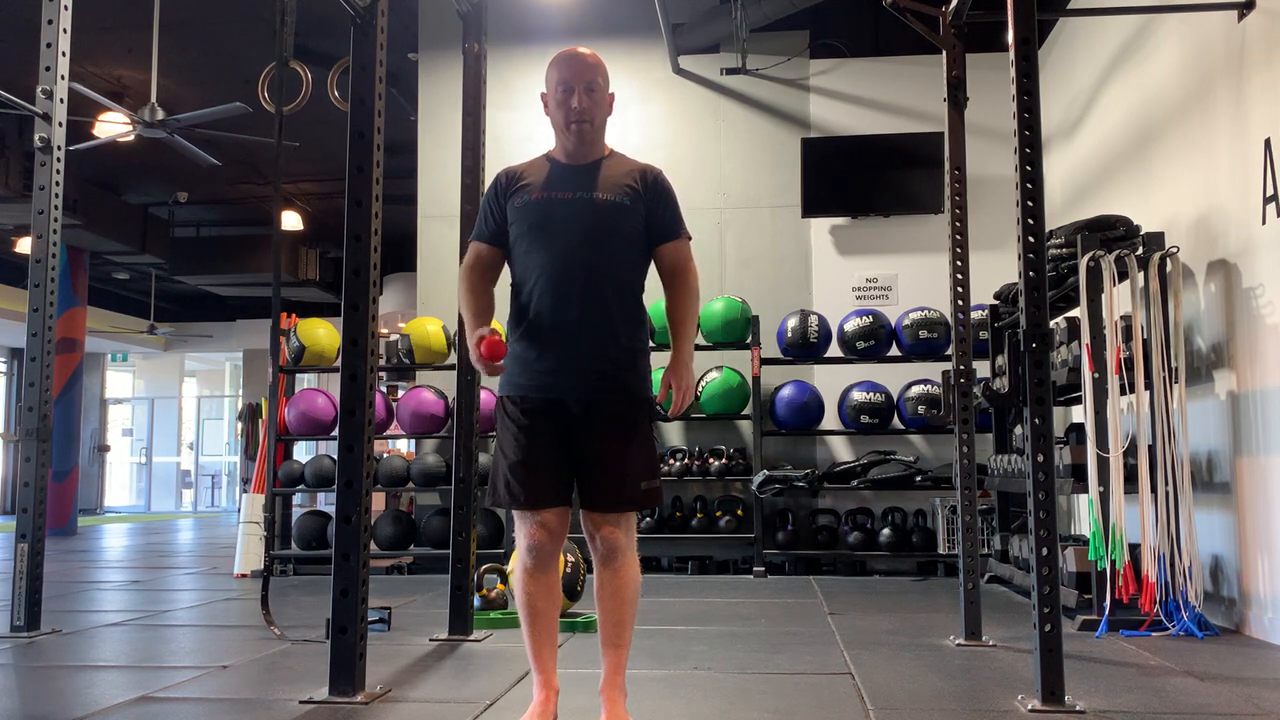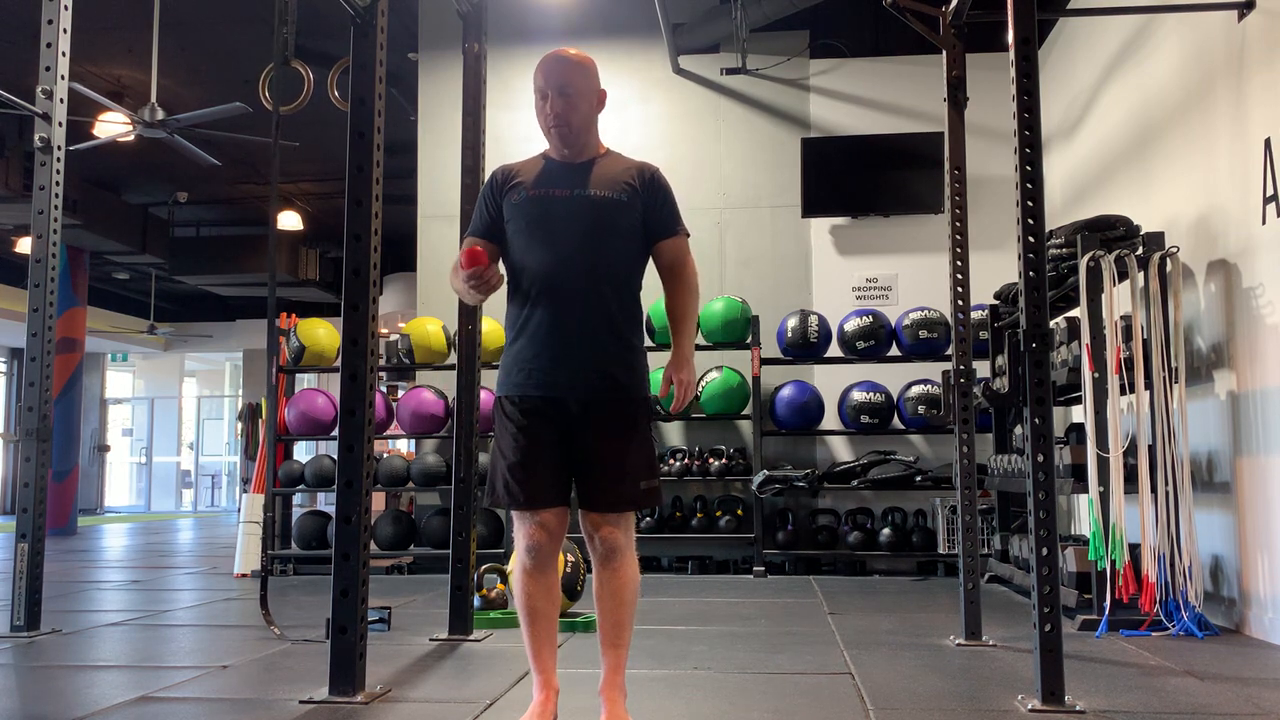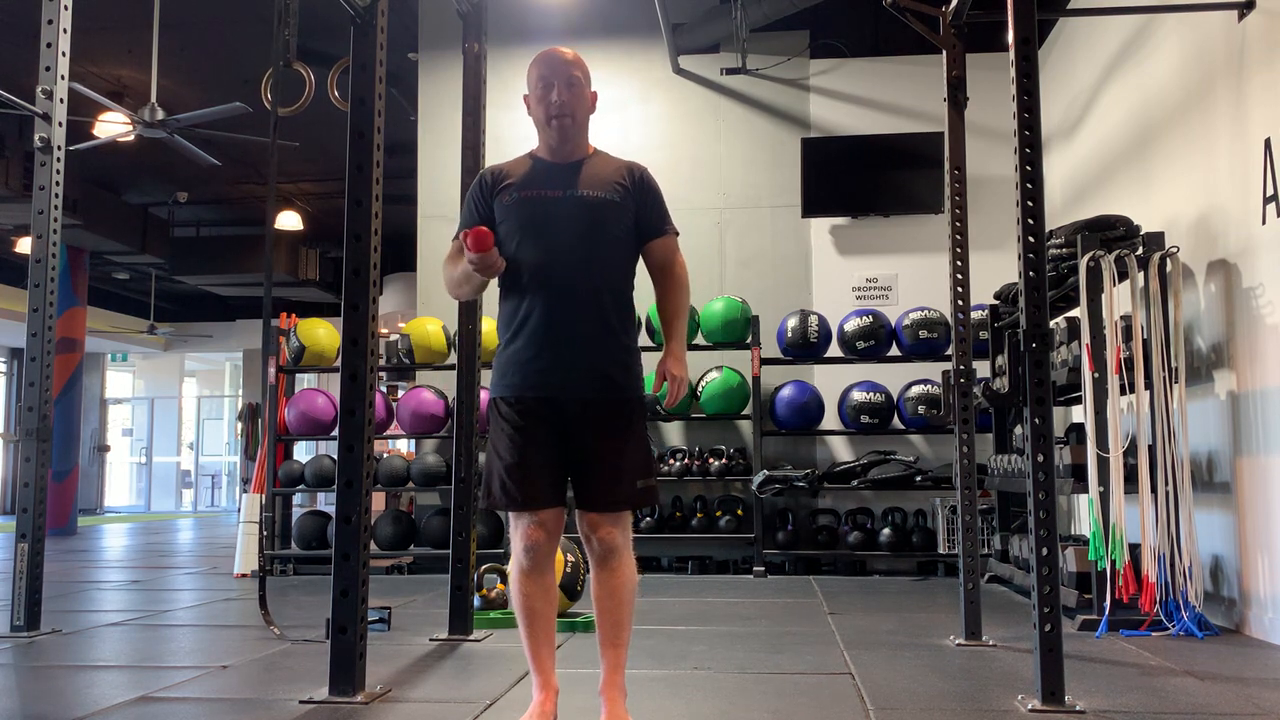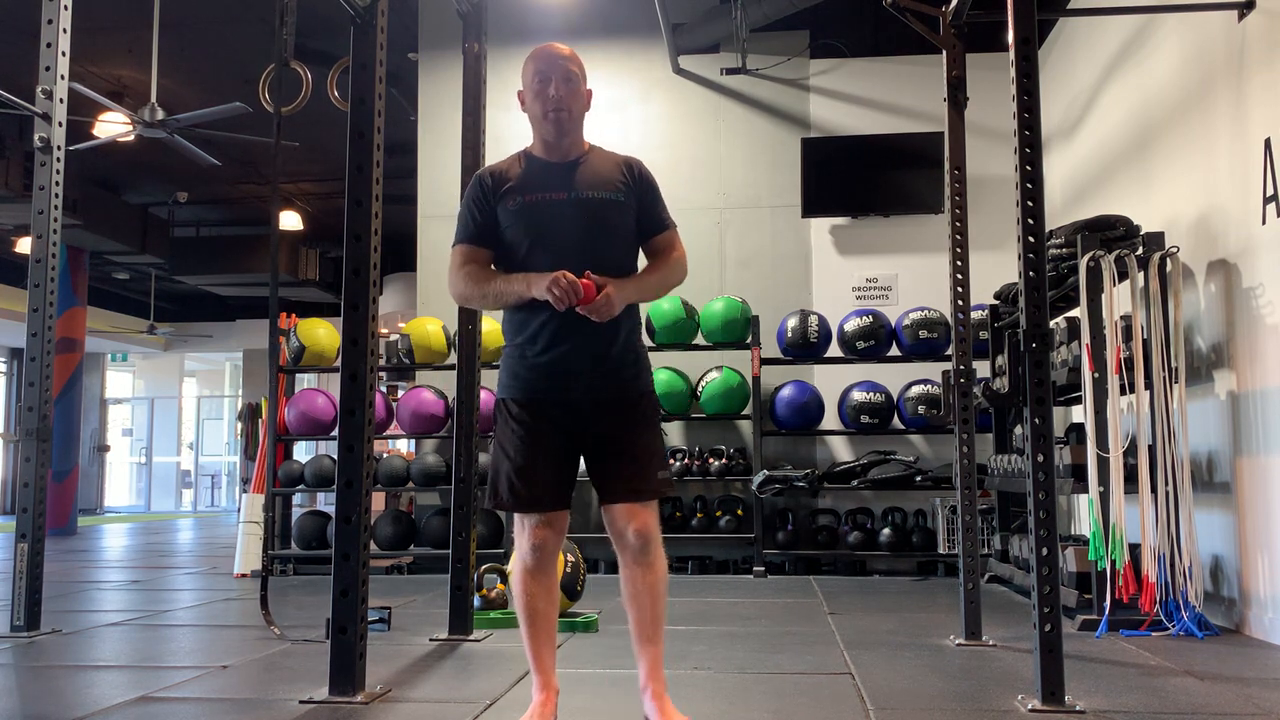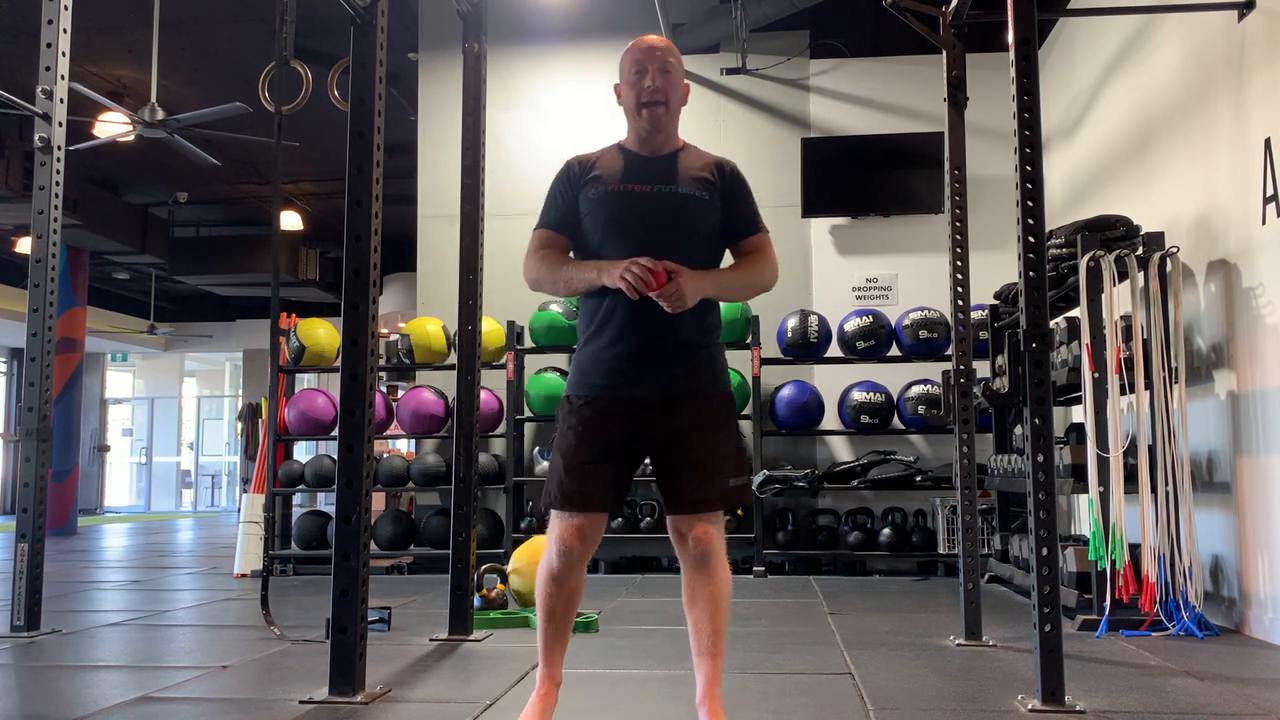
dt=0.5s
person 1, frame 1
left shoulder: (643, 182)
right shoulder: (511, 184)
left elbow: (678, 272)
right elbow: (476, 268)
left wrist: (682, 355)
right wrist: (474, 322)
left hip: (617, 389)
right hip: (530, 388)
left knee: (612, 536)
right knee: (535, 538)
person 1, frame 2
left shoulder: (640, 180)
right shoulder: (507, 183)
left elbow: (678, 268)
right elbow: (468, 269)
left wrist: (683, 351)
right wrist: (471, 282)
left hip: (615, 387)
right hip: (528, 387)
left knee: (612, 536)
right knee: (535, 538)
person 1, frame 3
left shoulder: (629, 179)
right shoulder: (496, 183)
left elbow: (669, 267)
right elbow: (455, 280)
left wrist: (675, 347)
right wrist: (475, 268)
left hip: (610, 386)
right hip: (524, 388)
left knee: (609, 536)
right knee: (531, 538)
person 1, frame 4
left shoulder: (628, 174)
right shoulder: (493, 183)
left elbow: (673, 259)
right elbow: (462, 281)
left wrist: (625, 290)
right wrist: (532, 284)
left hip: (620, 384)
right hip: (531, 389)
left knee: (637, 530)
right knee: (536, 539)
person 1, frame 5
left shoulder: (719, 175)
right shoulder: (582, 174)
left elbow: (763, 270)
right elbow: (537, 267)
left wrist: (703, 283)
right wrist: (606, 271)
left hip: (693, 388)
right hip: (598, 387)
left knee: (700, 540)
right knee: (568, 539)
